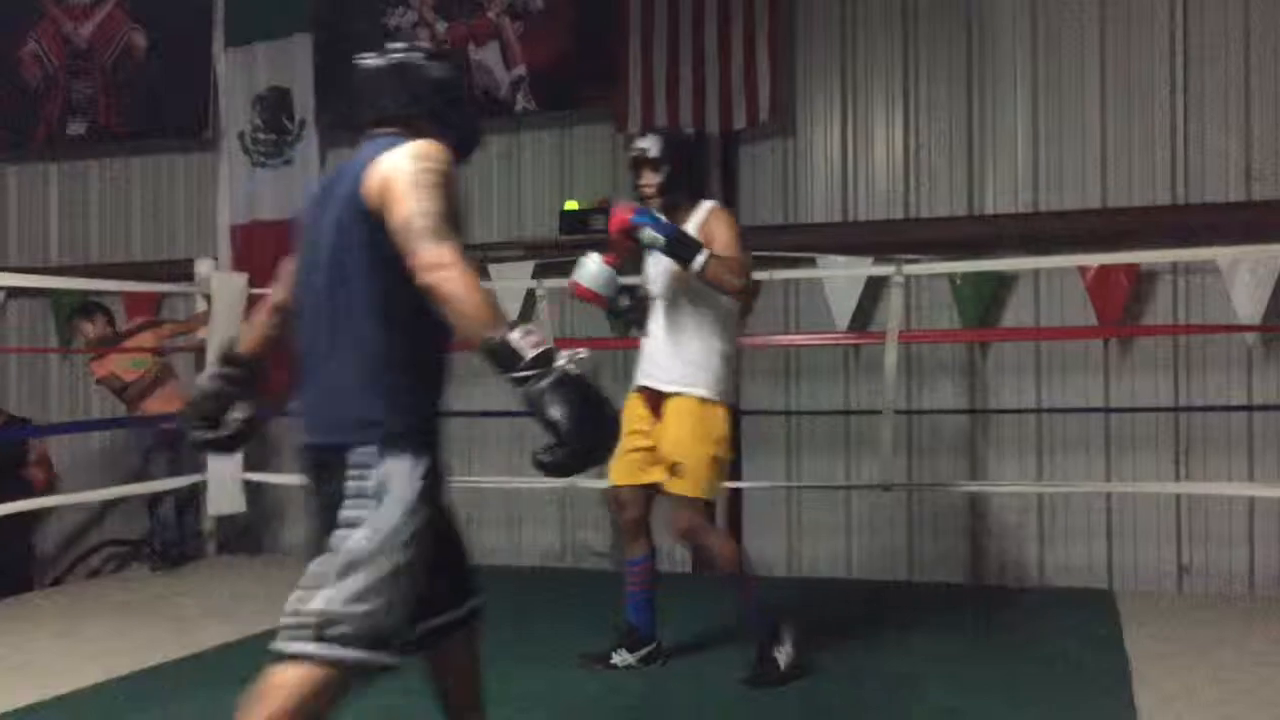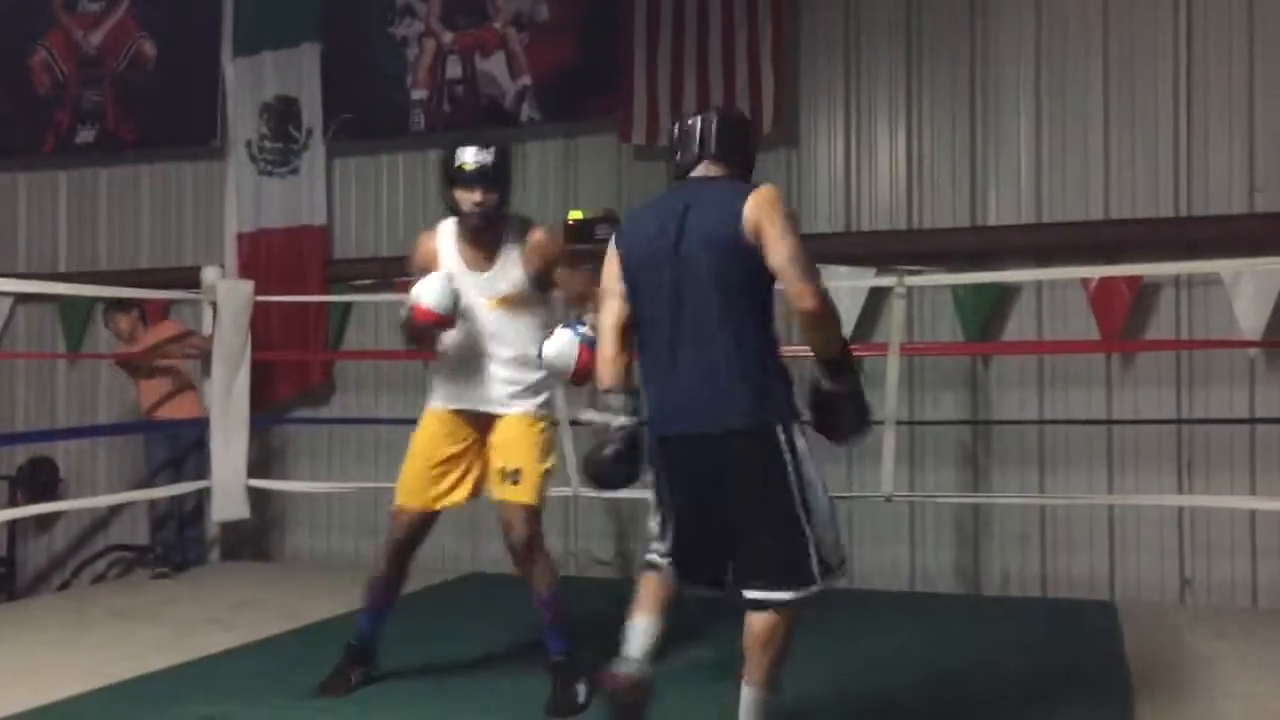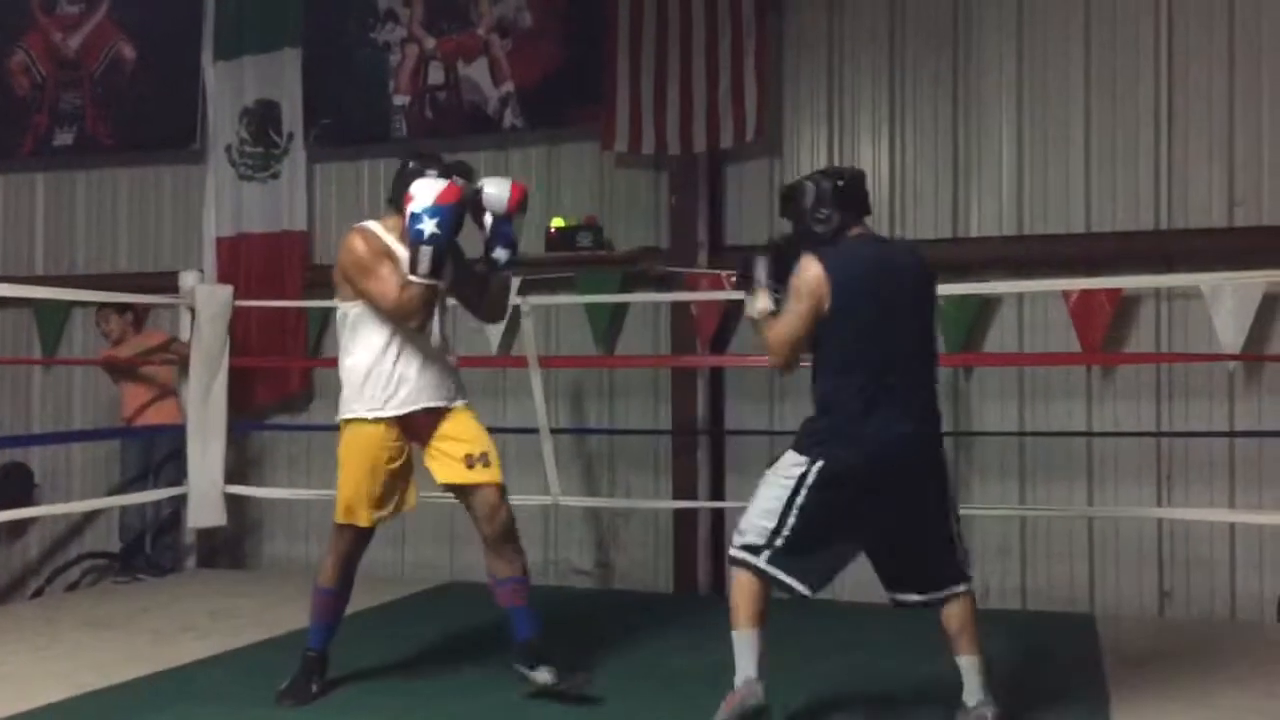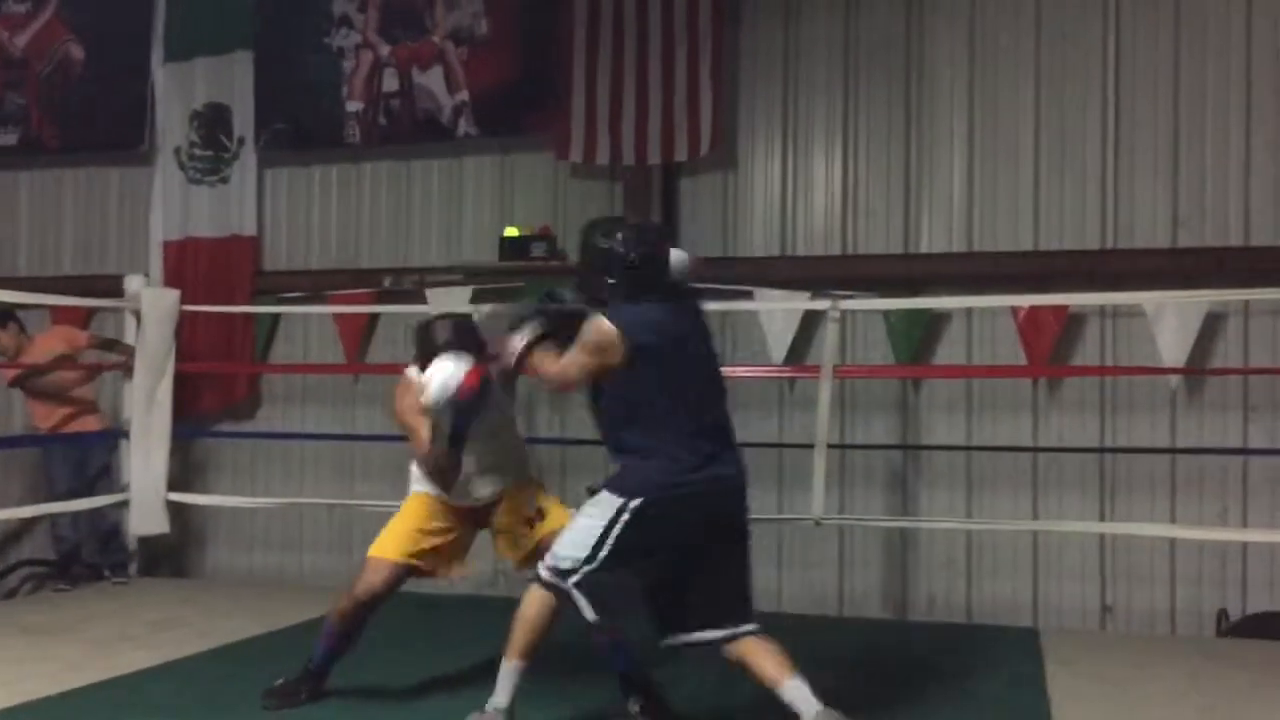
dt=0.7s
person 1, frame 1
left shoulder: (339, 181)
right shoulder: (415, 158)
left elbow: (282, 301)
right elbow: (438, 269)
left wrist: (228, 380)
right wrist: (534, 366)
left hip: (342, 425)
right hip: (380, 434)
left knee: (445, 608)
right knee: (336, 637)
person 1, frame 2
left shoulder: (631, 228)
right shoulder: (757, 204)
left elbow: (612, 324)
right elbow: (807, 302)
left wrist: (613, 407)
right wrist: (838, 374)
left hip: (672, 423)
right hip: (752, 422)
left knee: (673, 552)
right knee: (774, 579)
left ankle: (633, 659)
person 1, frame 3
left shoulder: (816, 267)
right shoulder: (913, 265)
left elbow: (780, 353)
left wrist: (763, 294)
left hip: (835, 451)
right hip: (914, 449)
left knee: (751, 555)
right knee: (949, 581)
person 1, frame 4
left shoulder: (609, 326)
right shoulder: (680, 303)
left elbow: (558, 374)
left wrist: (521, 347)
left hip: (655, 491)
right hip: (719, 490)
left knee: (553, 578)
right knee: (730, 631)
person 2, frame 1
left shoulder: (713, 220)
right shoulder: (652, 228)
left elbow: (742, 285)
left wrist: (675, 244)
right wrist: (619, 298)
left hip: (695, 392)
right hip: (647, 389)
left knee: (690, 522)
right knee: (626, 510)
left ankle: (771, 635)
right ankle: (640, 638)
person 2, frame 2
left shoulder: (537, 242)
right shoulder: (432, 247)
left elbow: (579, 302)
right elbow: (419, 339)
right wrist: (420, 324)
left hip: (518, 408)
right hip: (449, 406)
left knee: (523, 537)
right knee: (401, 532)
left ankle: (566, 670)
right ankle: (360, 653)
person 2, frame 3
left shoulder: (440, 247)
right shoulder: (362, 244)
left elbow: (492, 309)
right elbow: (410, 314)
left wrist: (501, 241)
right wrist: (430, 244)
left hip: (443, 405)
right hip: (375, 413)
left knee: (498, 522)
right knee: (349, 540)
left ankle: (530, 655)
right ankle: (313, 662)
person 2, frame 4
left shoulder: (497, 365)
right shoulder: (409, 390)
right elbow: (442, 477)
right wrist: (451, 419)
left hip: (509, 489)
right hip: (439, 496)
right knee: (366, 592)
right ankle: (311, 675)
person 3, frame 1
left shoulder: (144, 329)
right shoulder: (99, 362)
left elbow: (187, 326)
right elbow: (128, 395)
right wrist: (152, 371)
right hip: (150, 423)
left knee: (188, 484)
left ankle: (190, 548)
right ankle: (165, 551)
person 3, frame 2
left shoulder: (168, 329)
right shoulder: (125, 354)
left elbow: (207, 346)
right elbow: (141, 364)
right wrist: (164, 352)
left hip: (190, 420)
right hip: (157, 425)
left knee: (190, 491)
right knee: (162, 490)
left ankle: (191, 556)
right ankle: (166, 558)
person 3, frame 3
left shoulder: (154, 337)
right shoulder: (111, 356)
left elbow: (187, 353)
right elbow: (127, 366)
right wrist: (149, 357)
left hip: (168, 426)
right hip: (135, 431)
left knee: (166, 495)
right knee: (132, 494)
left ankle: (162, 560)
right ankle: (131, 561)
person 3, frame 4
left shoulder: (58, 335)
left elbow: (103, 343)
right elbow: (46, 389)
left wrist: (135, 354)
right wrist: (82, 377)
left hip: (92, 431)
right hip: (57, 439)
left knee: (101, 498)
right knee: (63, 502)
left ankle: (116, 562)
right ankle: (68, 568)
